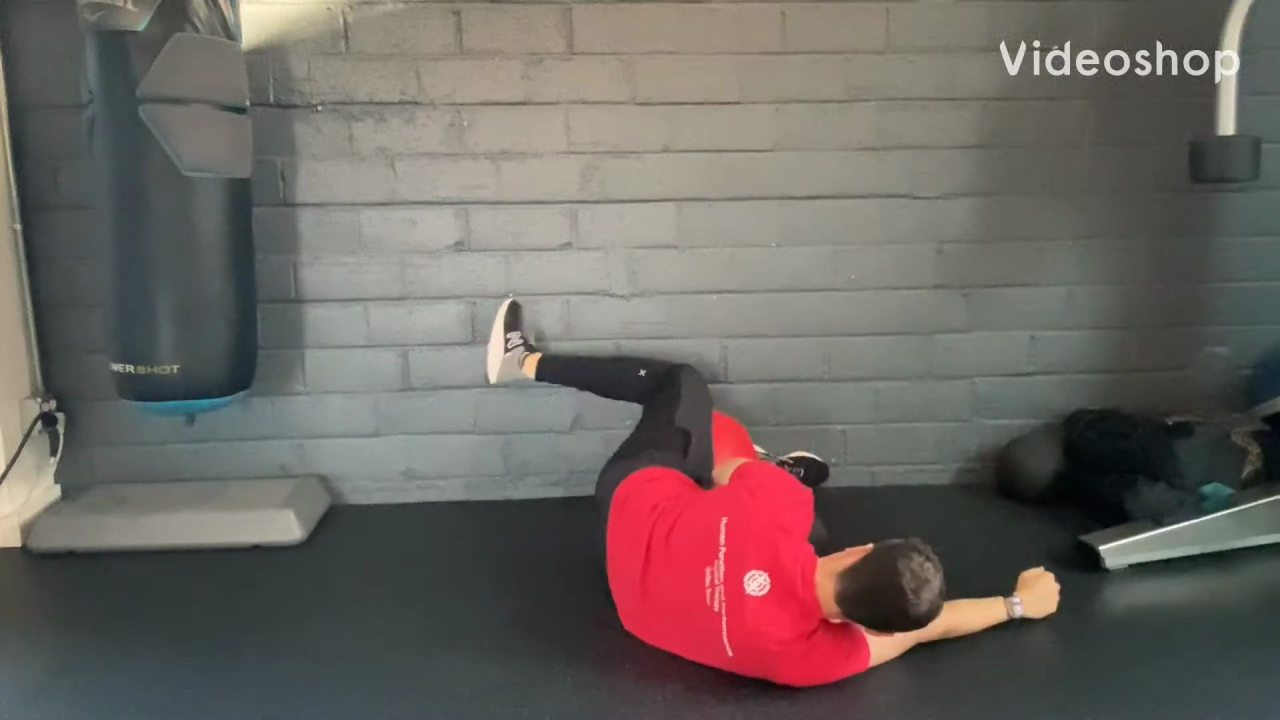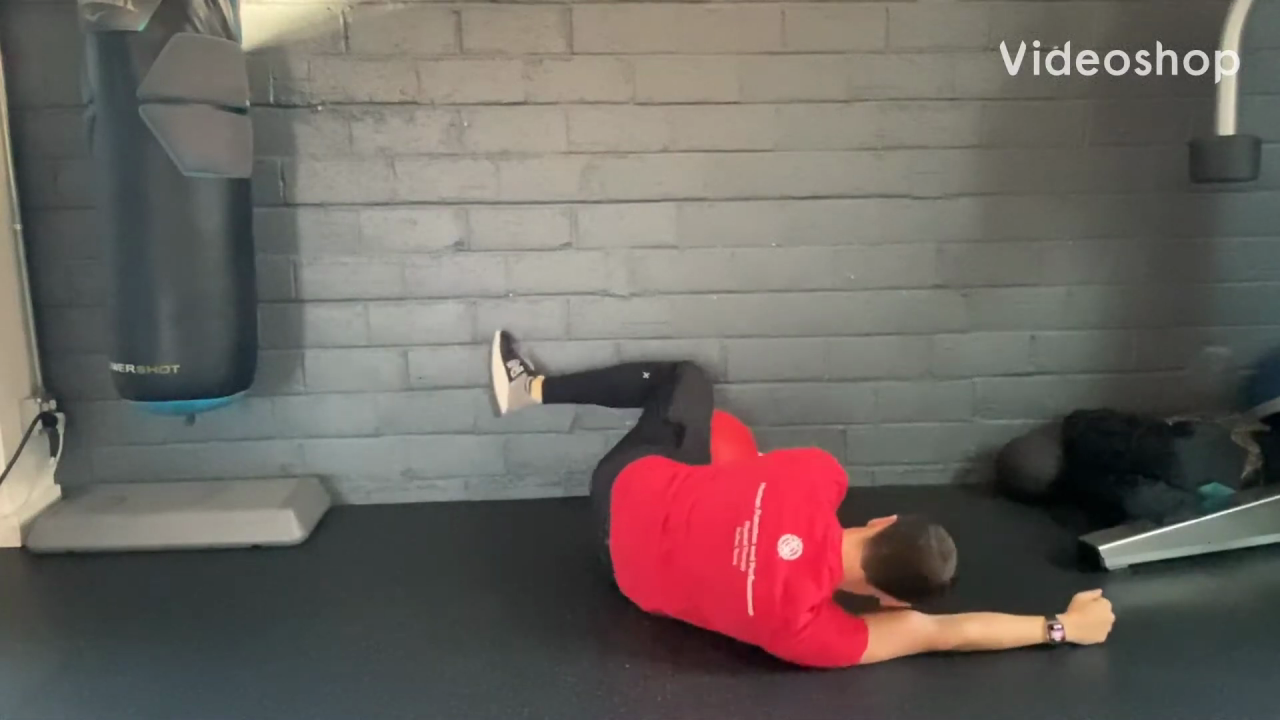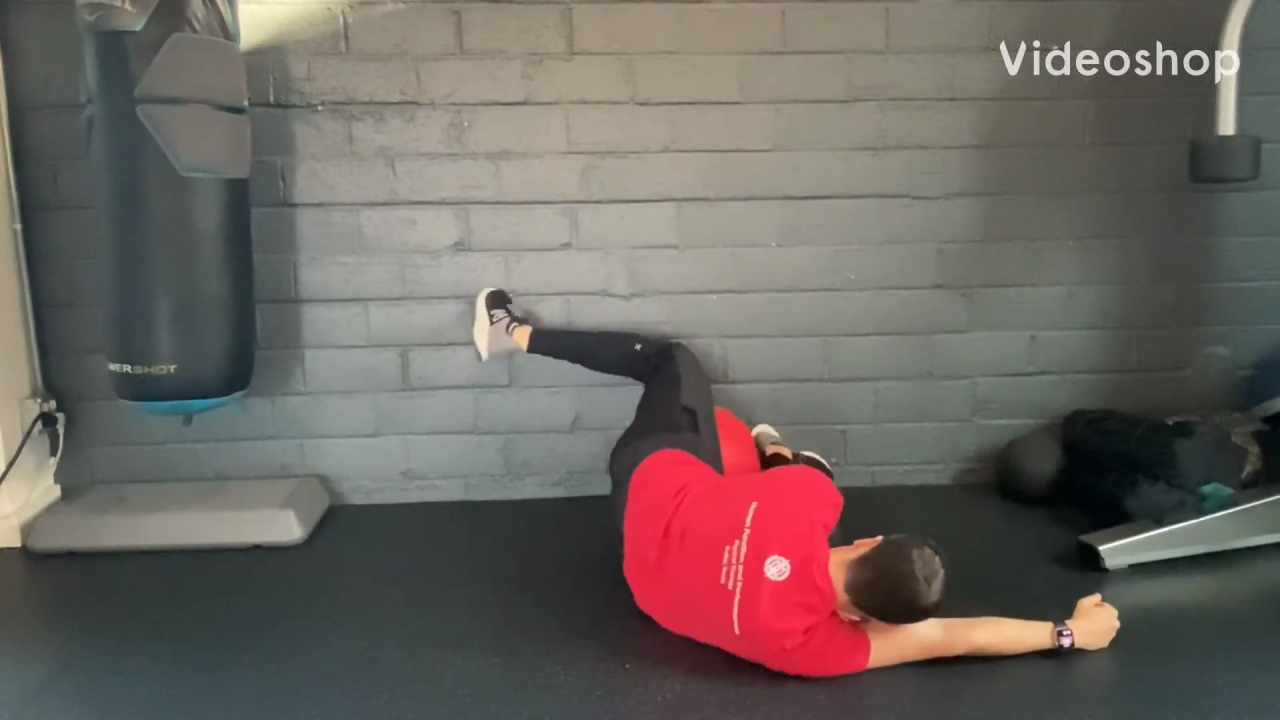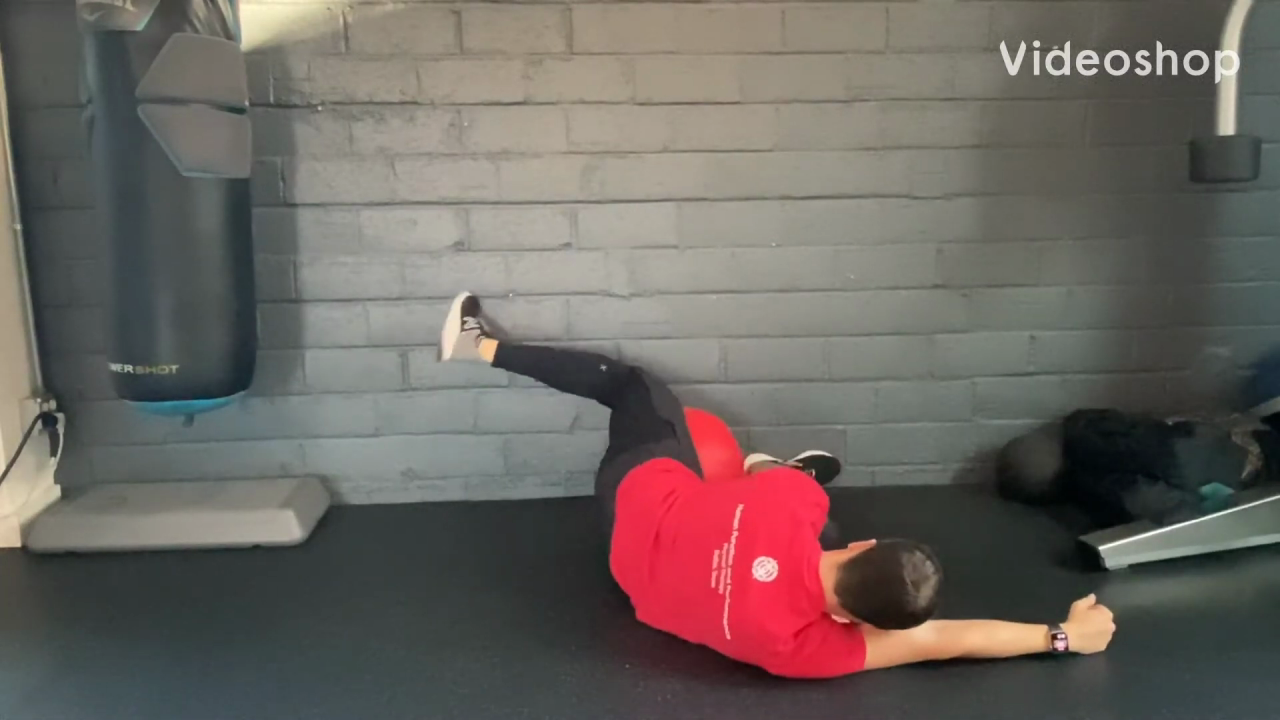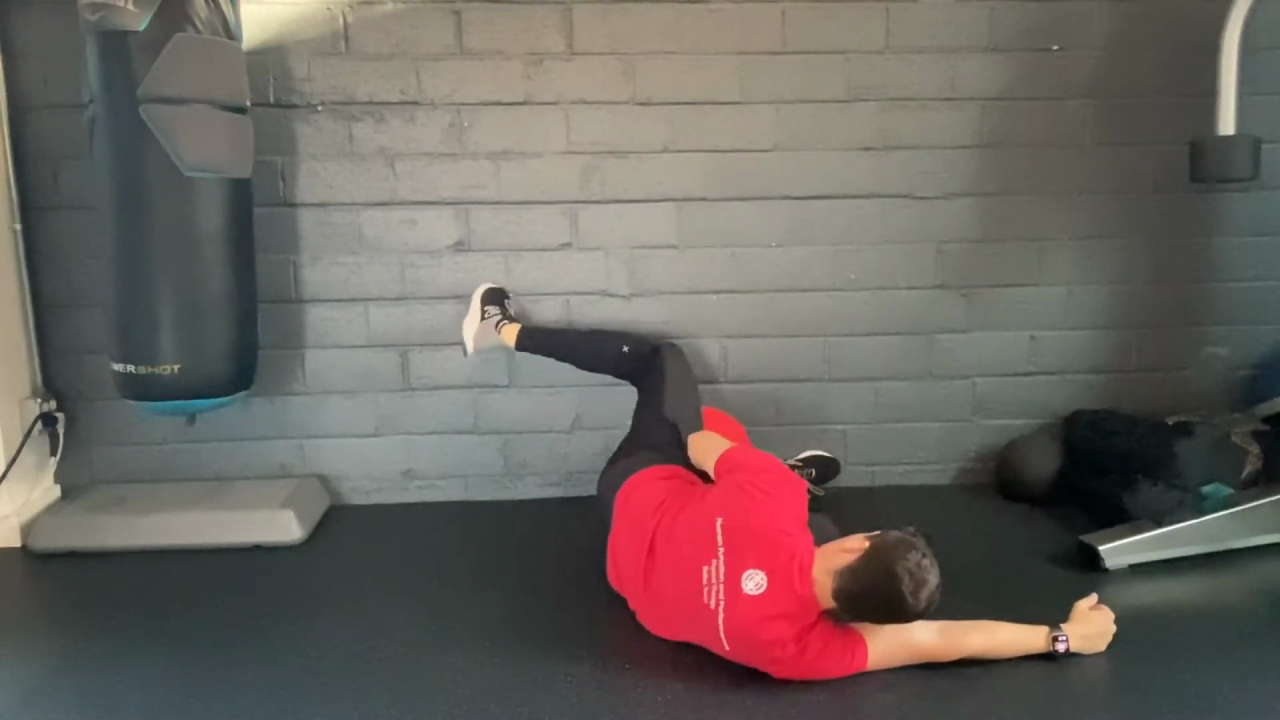
dt=1s
person 1, frame 1
left shoulder: (778, 504)
right shoulder: (803, 657)
left elbow: (725, 470)
right elbow: (923, 627)
right wrist: (1021, 602)
left hip: (636, 494)
left knee: (682, 380)
left ankle: (527, 362)
person 1, frame 2
left shoulder: (817, 475)
right shoulder: (803, 630)
right elbow: (942, 633)
right wrist: (1064, 627)
left hip: (637, 484)
right hip: (634, 544)
left knee: (684, 376)
left ankle: (530, 388)
person 1, frame 3
left shoulder: (808, 498)
right shoulder: (803, 644)
right elbow: (952, 640)
right wrist: (1071, 632)
left hip: (657, 477)
left knee: (673, 359)
left ankle: (516, 334)
person 1, frame 4
left shoulder: (794, 499)
right shoulder: (795, 646)
right elbow: (947, 641)
right wrist: (1062, 635)
left hip: (644, 487)
right hip: (645, 520)
left knee: (631, 382)
left ankle: (482, 345)
person 1, frame 5
left shoulder: (770, 497)
right shoulder: (798, 650)
left elbow: (702, 445)
right elbow: (948, 643)
right wrist: (1066, 636)
left hip: (641, 492)
right hip: (648, 512)
left knee: (662, 358)
left ankle: (504, 331)
